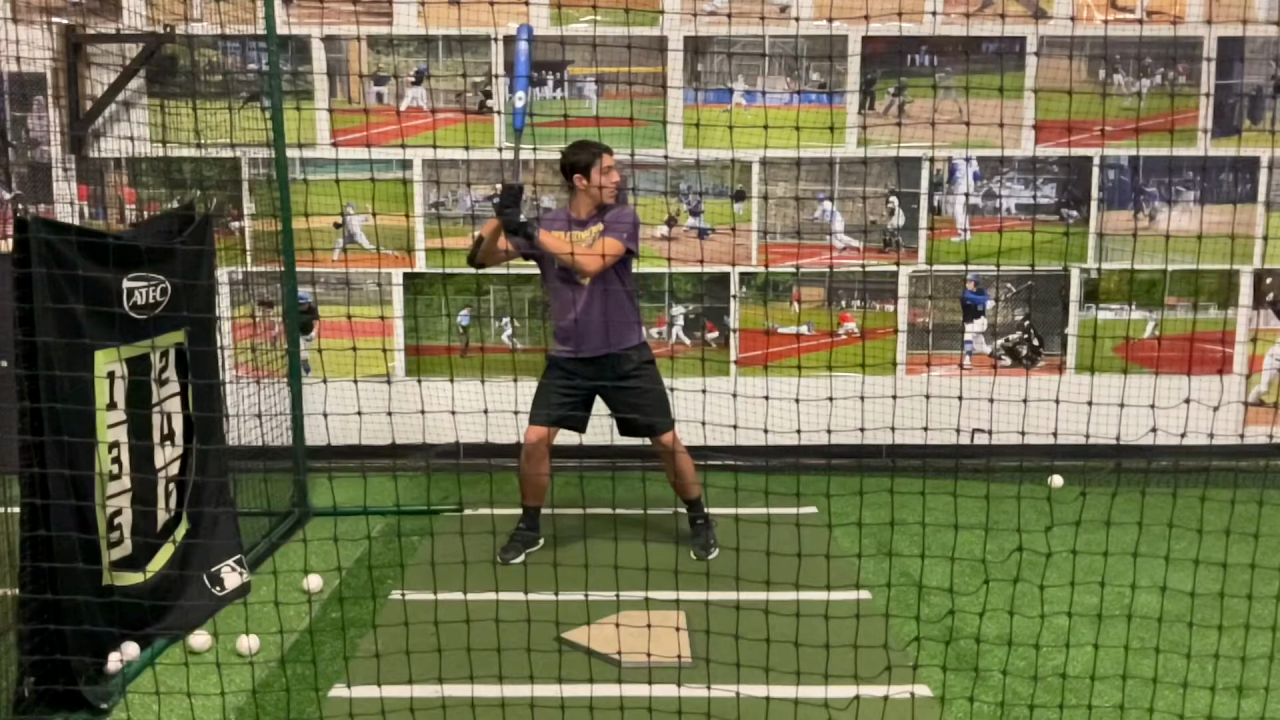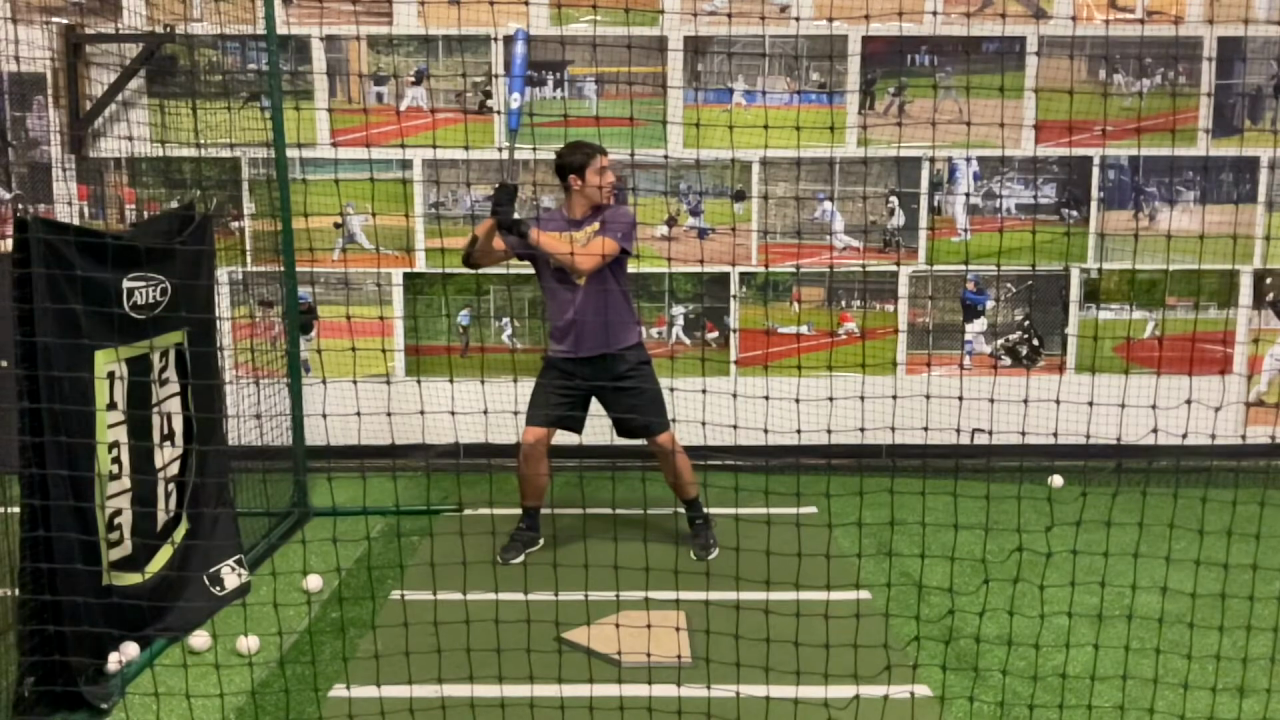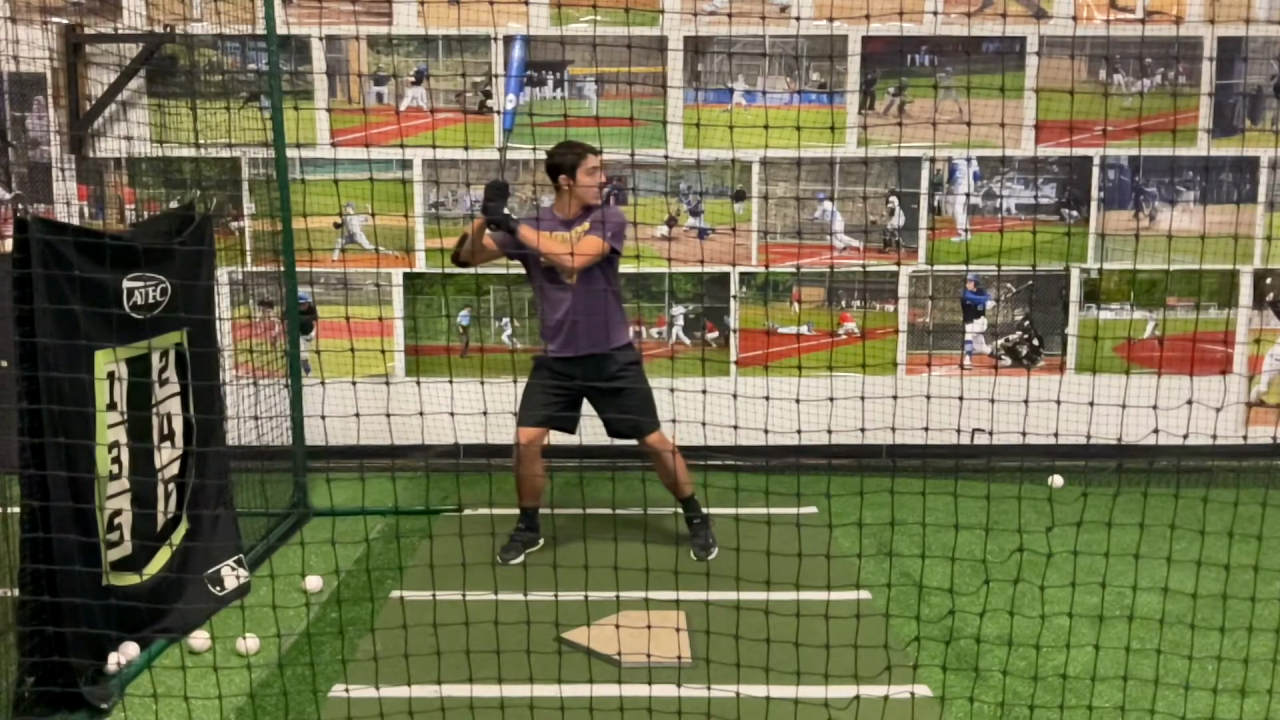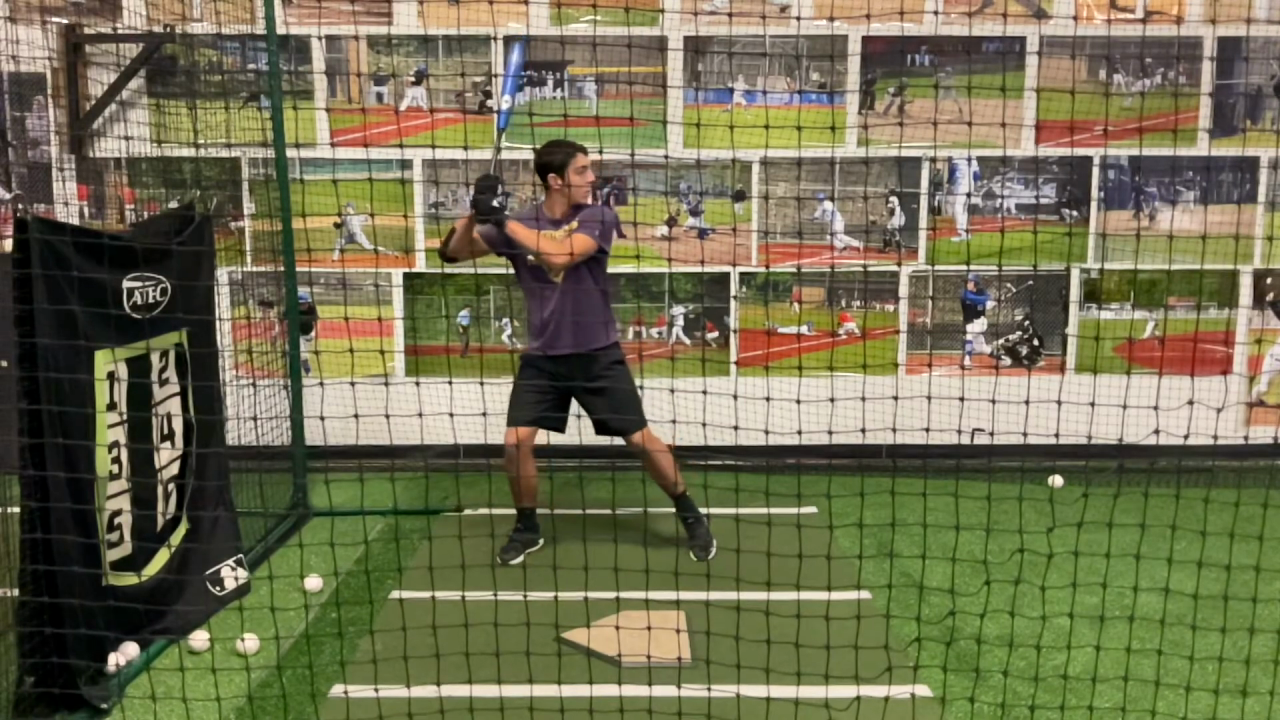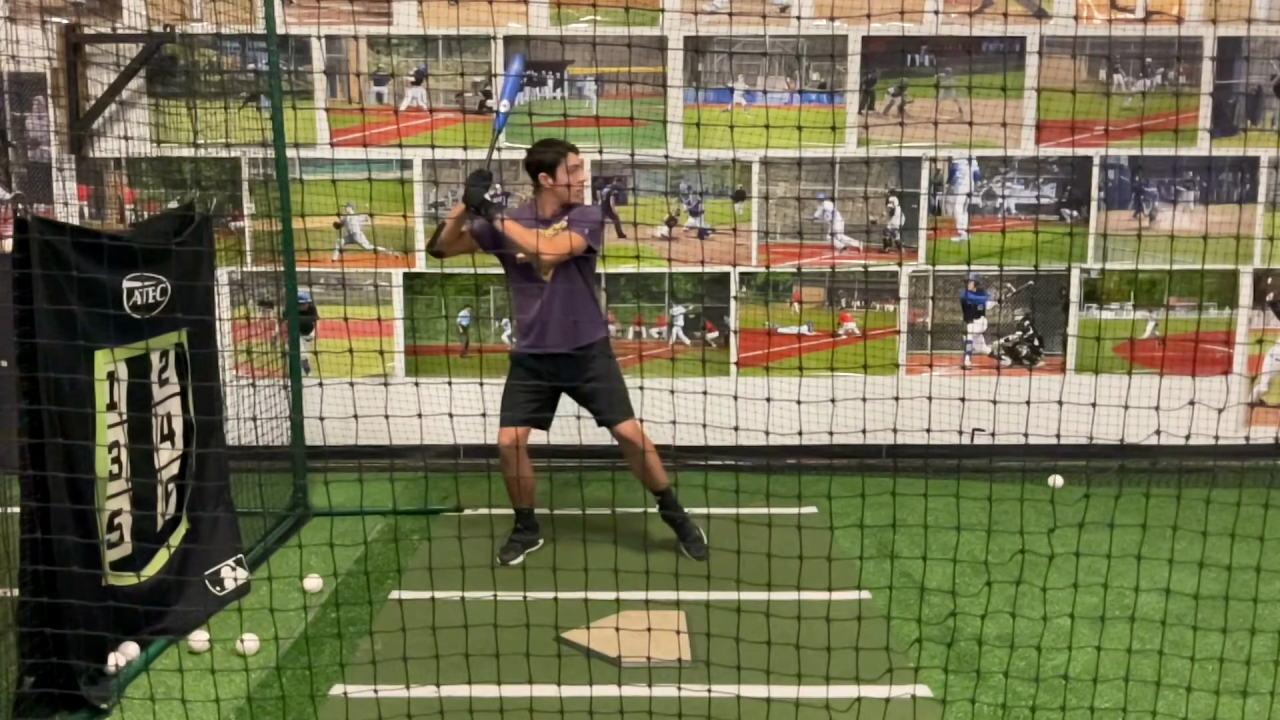
dt=1s
person 1, frame 1
left shoulder: (623, 218)
right shoulder: (546, 224)
left elbow: (590, 262)
right elbow: (480, 258)
left wrist: (533, 233)
right wrist: (501, 215)
left hip: (625, 355)
right hip: (568, 358)
left knee: (666, 441)
right knee: (534, 440)
left ankle: (700, 521)
right ankle: (529, 527)
person 1, frame 2
left shoulder: (619, 219)
right shoulder: (541, 226)
left elbow: (584, 261)
right elbow: (475, 258)
left wrist: (526, 230)
right wrist: (497, 216)
left hip: (622, 356)
right hip: (565, 358)
left knee: (664, 442)
right knee: (533, 441)
left ankle: (699, 521)
right ankle: (529, 528)
person 1, frame 3
left shoulder: (610, 219)
right shoulder: (531, 226)
left elbow: (573, 259)
right elbow: (465, 257)
left wrist: (515, 226)
right wrist: (487, 214)
left hip: (612, 356)
right hip: (556, 359)
left knee: (655, 442)
right knee: (526, 442)
left ankle: (696, 519)
right ankle: (528, 528)
person 1, frame 4
left shoulder: (599, 218)
right shoulder: (519, 223)
left elbow: (560, 256)
right elbow: (452, 252)
left wrist: (504, 220)
right wrist: (476, 211)
left hip: (598, 354)
right hip: (542, 357)
left knee: (642, 440)
right knee: (516, 443)
left ankle: (691, 516)
right ankle: (527, 528)
person 1, frame 5
left shoulder: (588, 217)
right shoulder: (504, 221)
left elbow: (549, 251)
right elbow: (440, 247)
left wrist: (495, 215)
right wrist: (466, 205)
left hip: (588, 350)
right hip: (532, 355)
left knee: (629, 433)
right knee: (510, 442)
left ankle: (674, 514)
right ankle: (526, 528)
